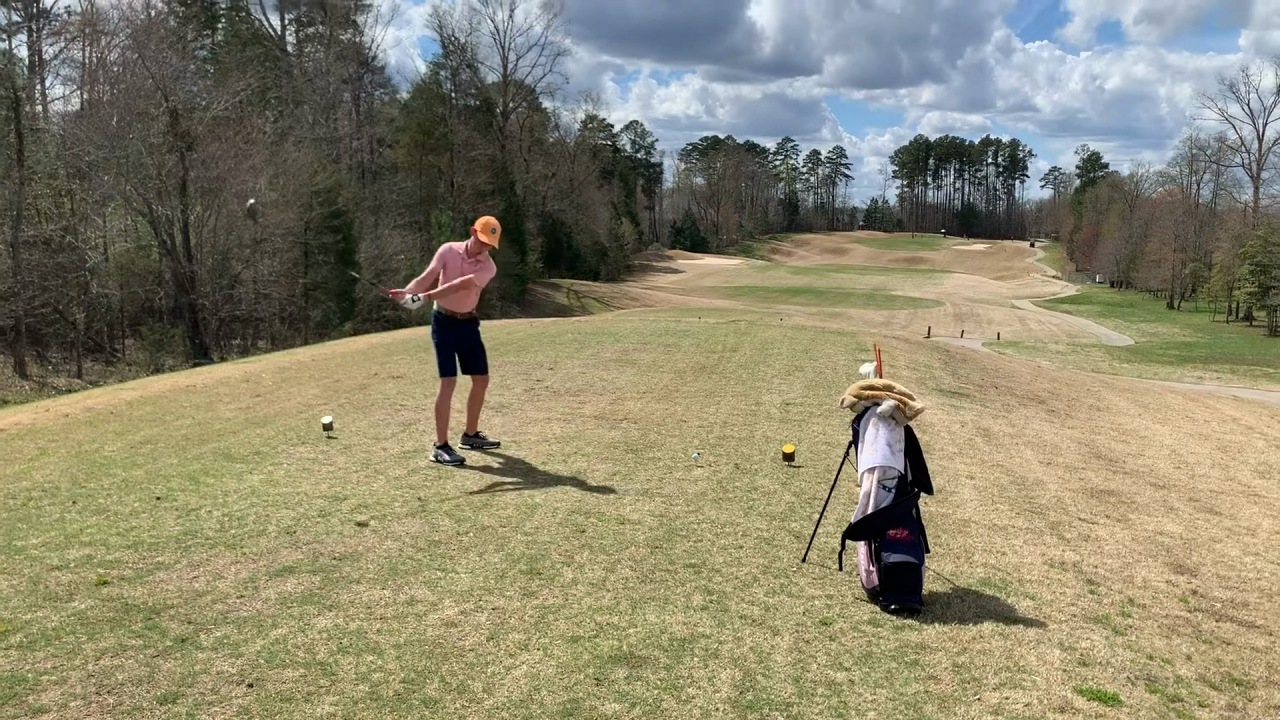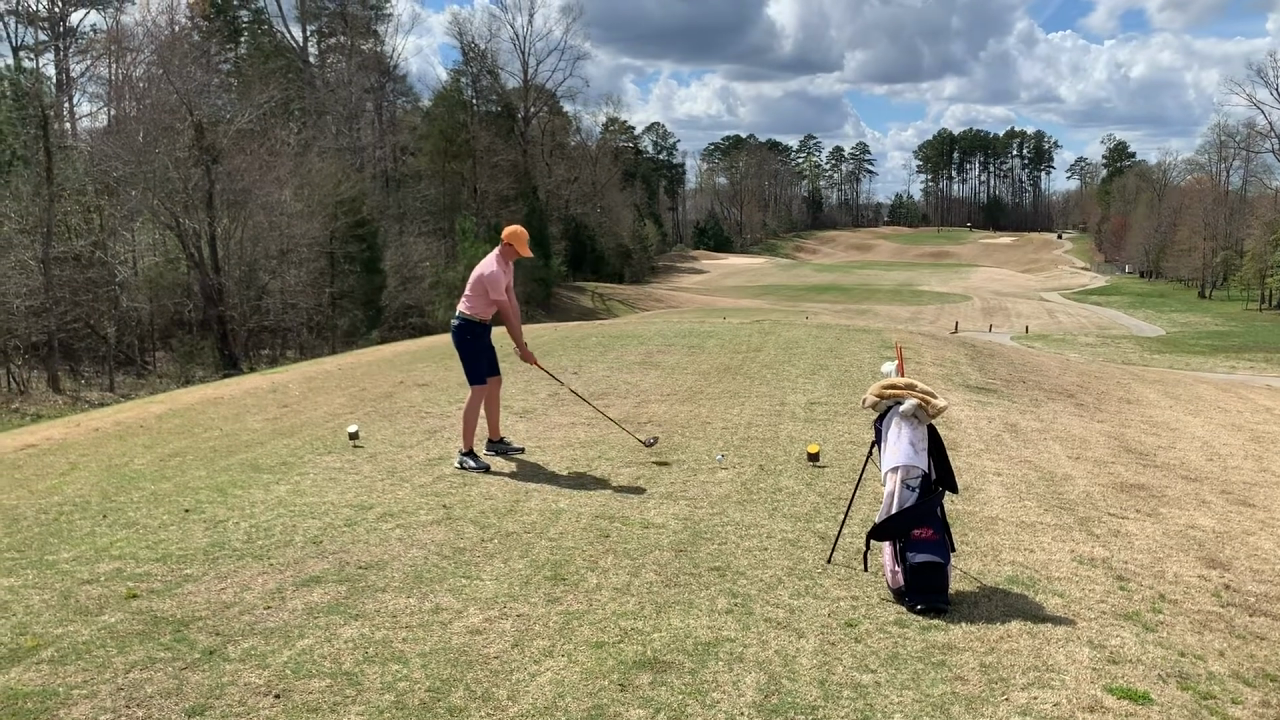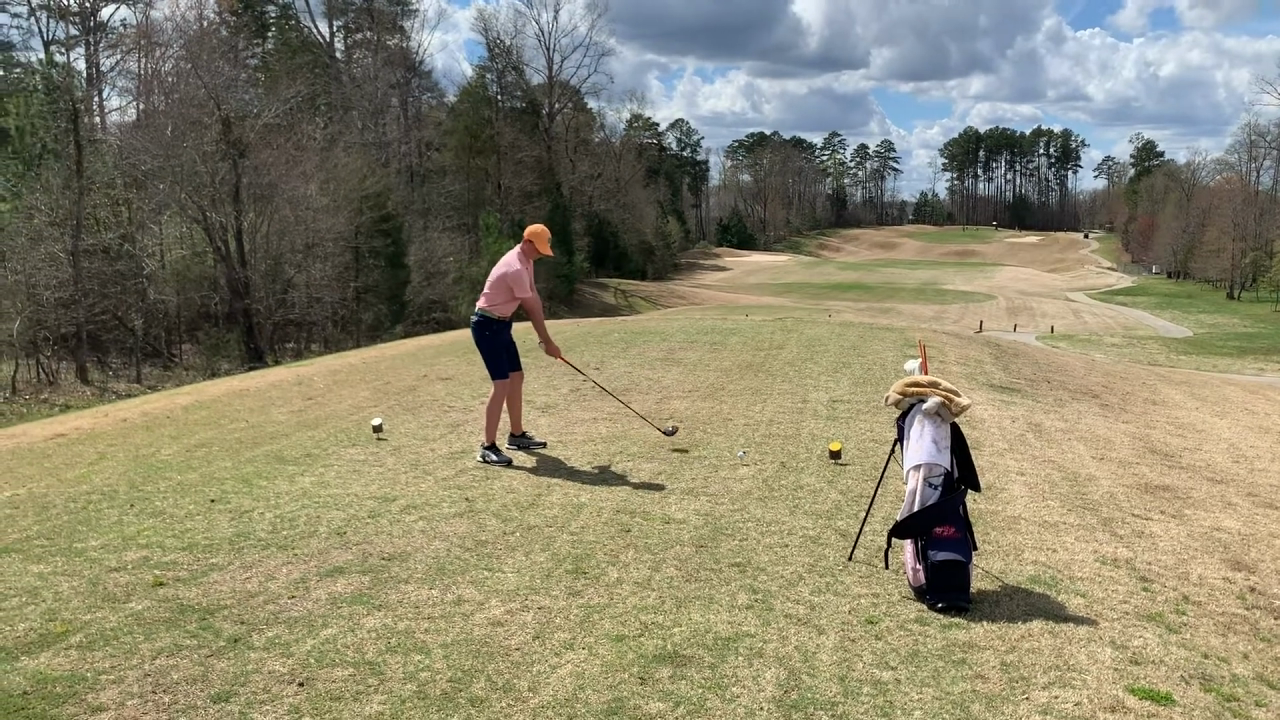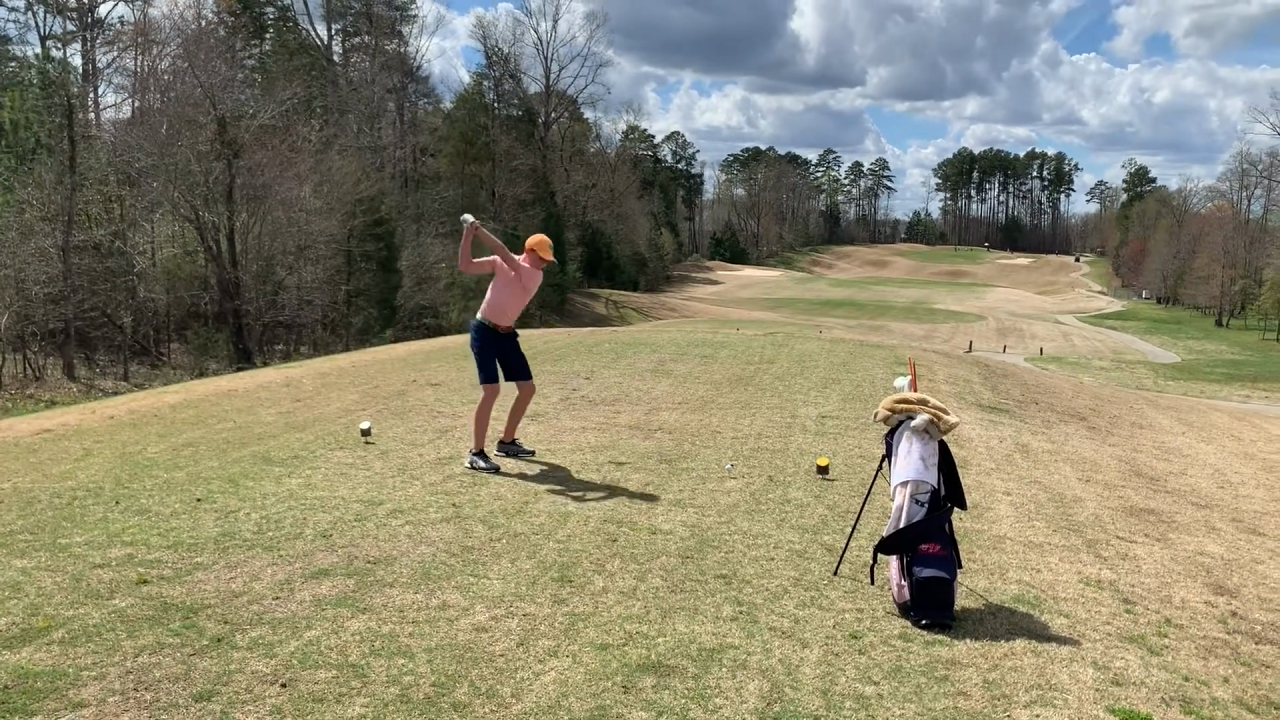
dt=1s
person 1, frame 1
left shoulder: (488, 268)
right shoulder: (448, 251)
left elbow: (456, 287)
right elbow: (426, 278)
left wrist: (421, 297)
right wrist: (406, 291)
left hip: (468, 323)
right hip: (444, 322)
left knee: (481, 379)
right knee: (448, 382)
left ankle: (471, 434)
right ankle: (441, 445)
person 1, frame 2
left shoulder: (507, 266)
right shoulder: (492, 271)
left elbow: (513, 305)
right elbow: (506, 314)
left wrist: (521, 341)
right wrist: (522, 348)
left hip: (480, 328)
right hip: (467, 329)
left knee: (494, 383)
right knee: (479, 388)
left ankle: (494, 440)
right ankle: (465, 453)
person 1, frame 3
left shoulder: (525, 262)
right shoulder: (516, 270)
left elbow: (535, 300)
right elbow: (532, 311)
left wrist: (544, 336)
right wrist: (548, 342)
left hip: (501, 325)
right hip: (487, 326)
left knee: (516, 378)
right knee: (502, 384)
left ankle: (516, 435)
right ankle: (488, 447)
person 1, frame 4
left shoulder: (534, 277)
right shoulder: (504, 261)
left elbow: (501, 251)
right elbow: (464, 266)
left wrist: (477, 229)
right wrist: (468, 232)
left hip: (506, 334)
right hip: (484, 332)
left knee: (527, 390)
right knee: (491, 391)
left ankle: (508, 442)
right ankle: (476, 453)
